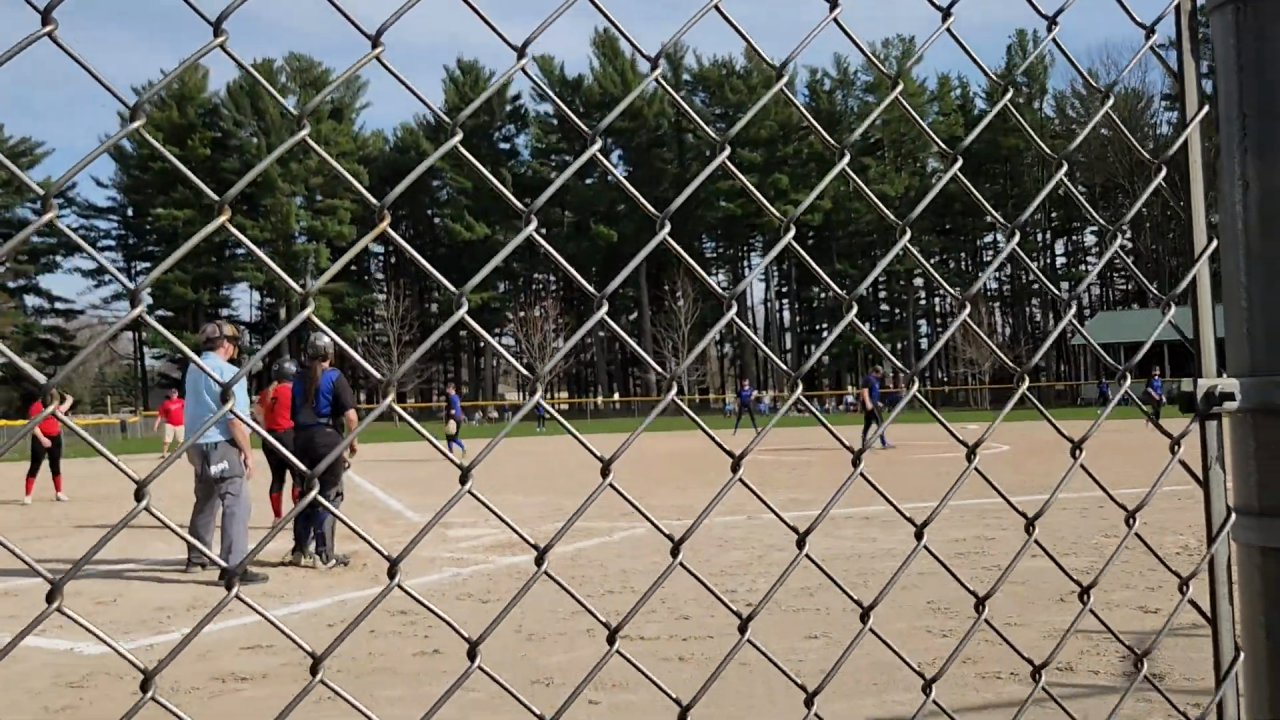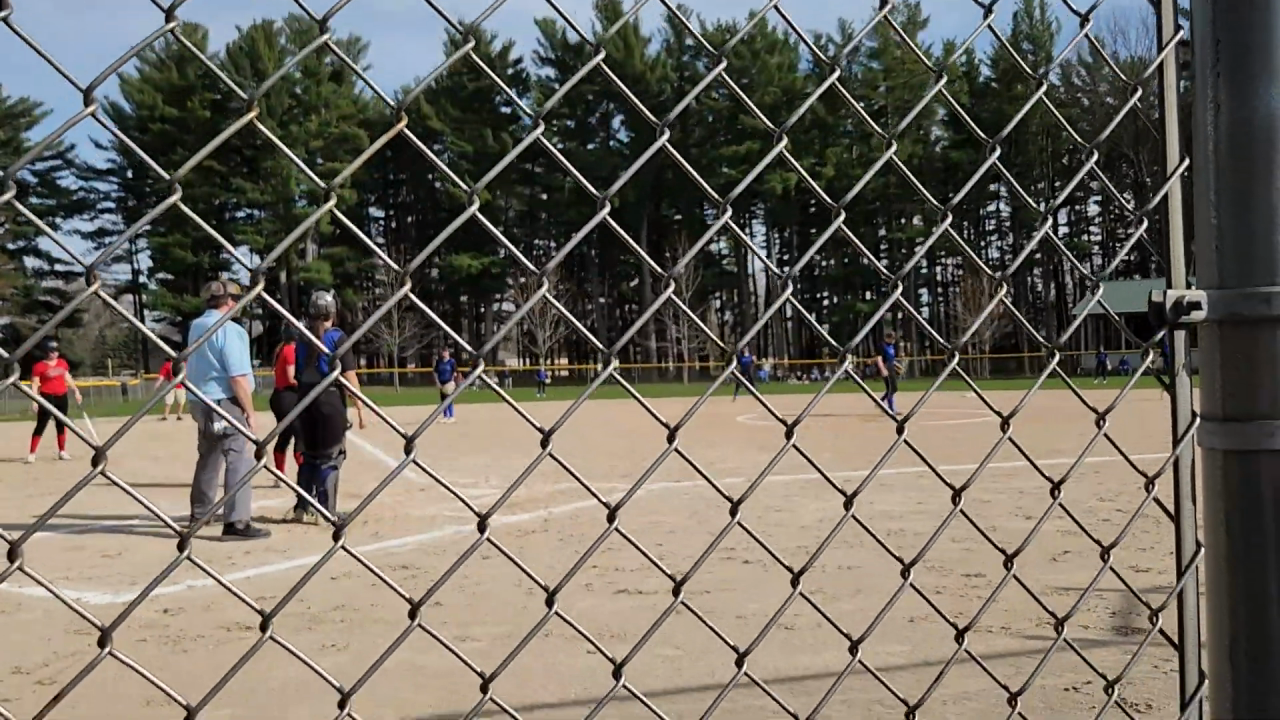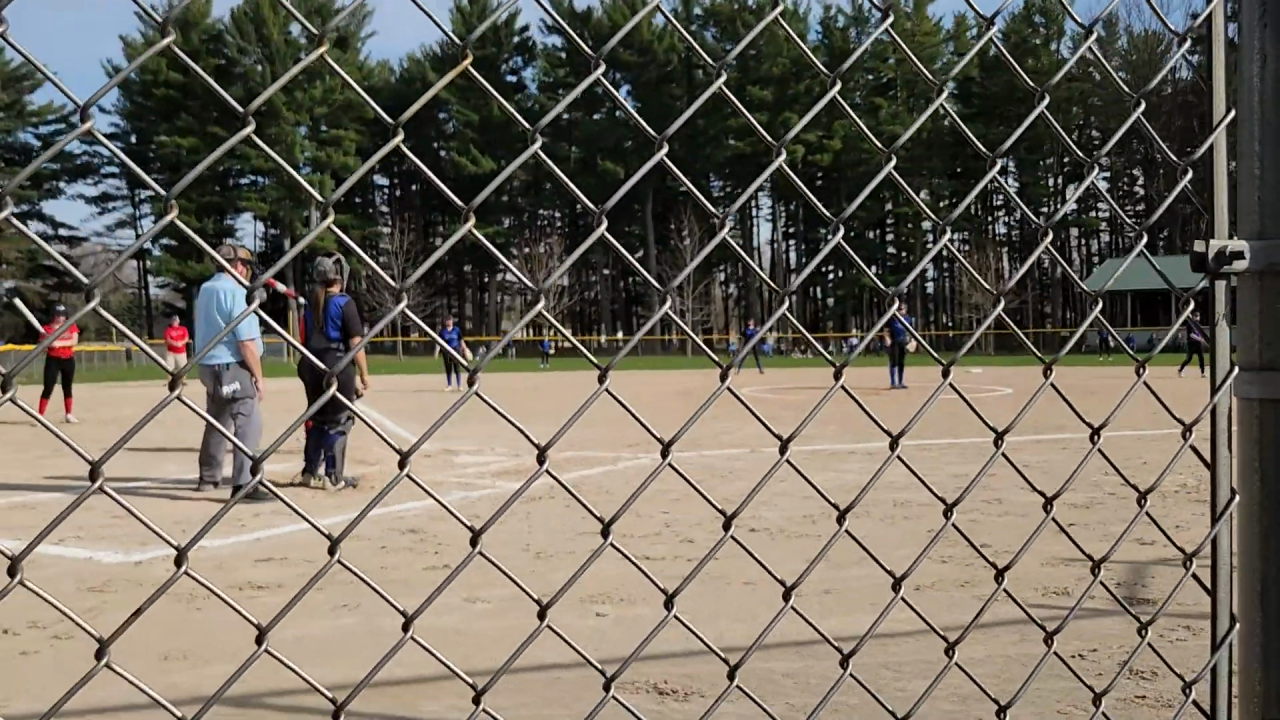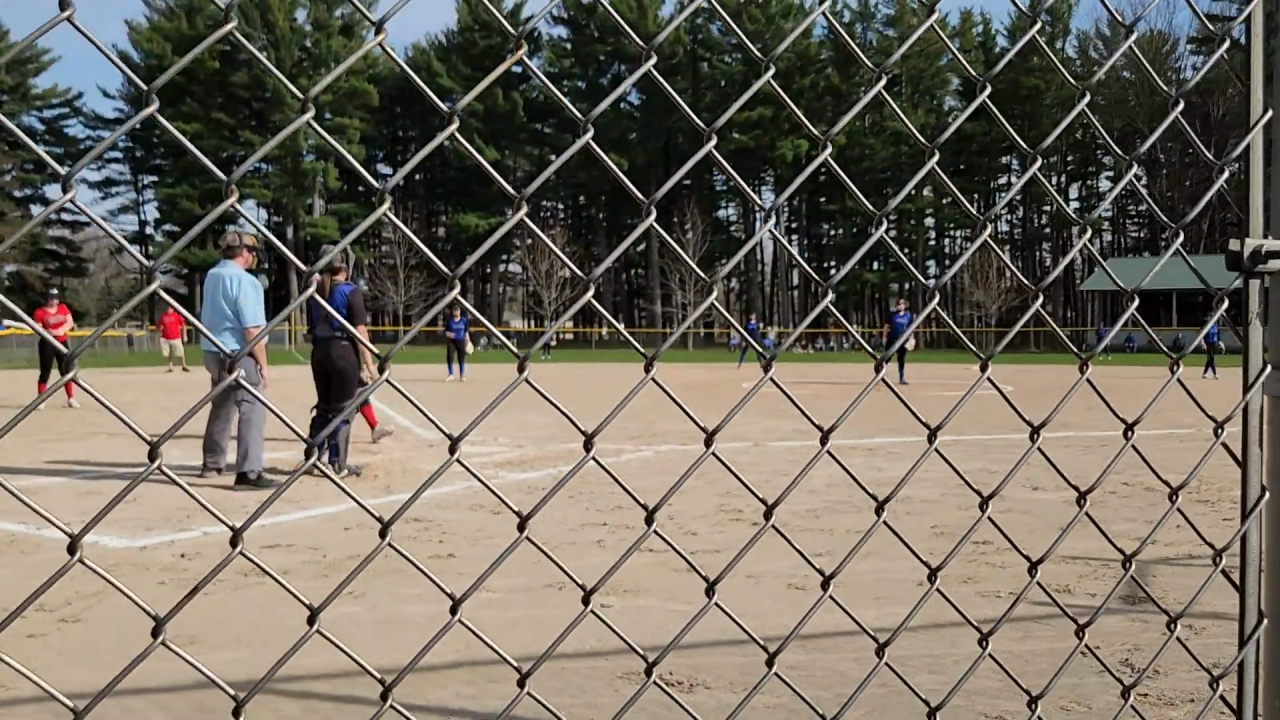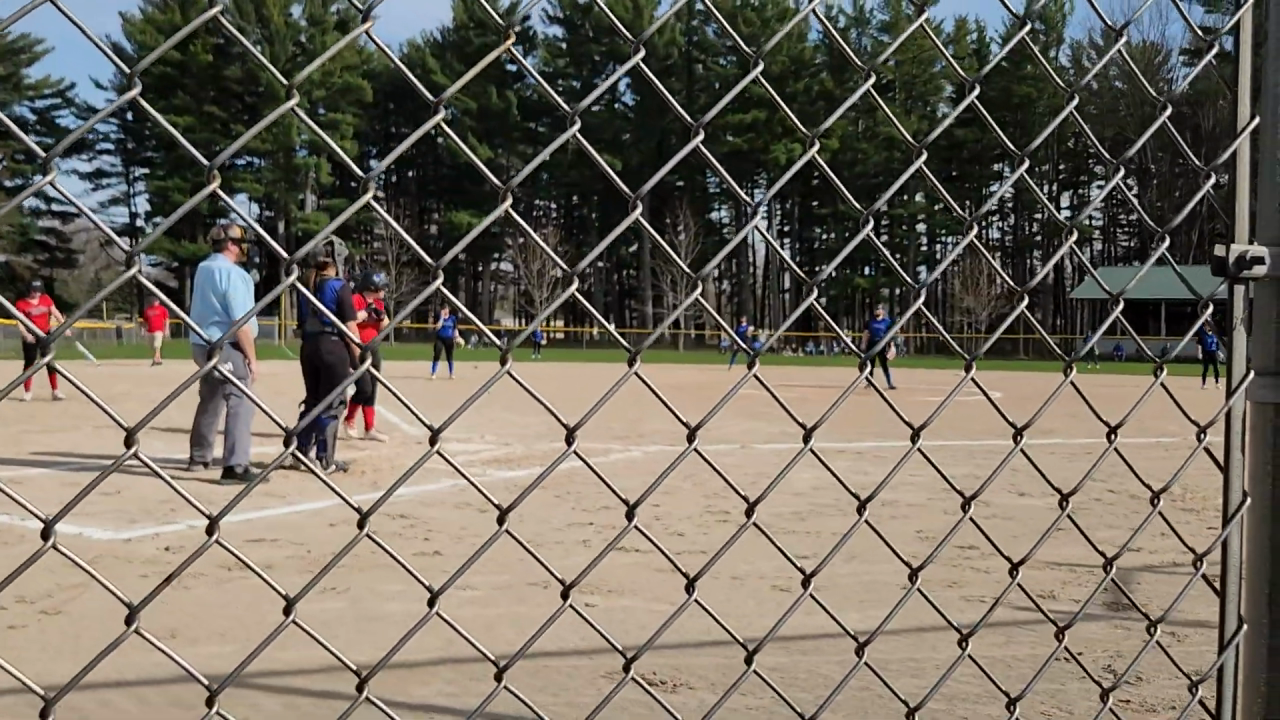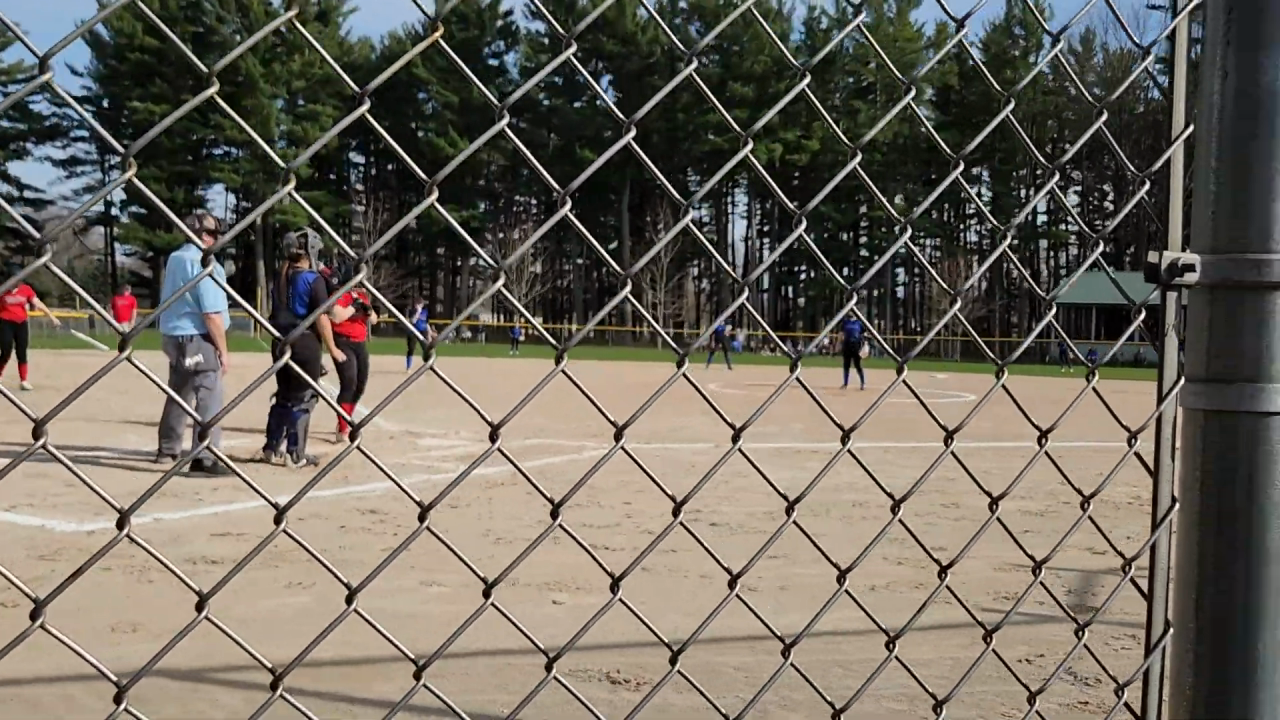
dt=0.4s
person 1, frame 1
left shoulder: (193, 370)
right shoulder: (227, 371)
right elbow: (235, 420)
right wrist: (248, 453)
left hip: (198, 444)
right hip: (220, 446)
left knee: (205, 502)
right knee: (236, 503)
left ankle: (196, 558)
right ankle: (232, 568)
person 1, frame 2
left shoulder: (195, 327)
right shoulder: (230, 330)
right elbow: (238, 377)
right wrist: (250, 411)
left hip: (200, 402)
right hip: (223, 402)
left knee: (208, 459)
right knee: (240, 460)
left ankle: (199, 514)
right ankle: (236, 523)
person 1, frame 3
left shoulder: (204, 290)
right shoulder: (238, 293)
right elbow: (246, 342)
right wrist: (259, 377)
left hip: (208, 365)
right hip: (232, 367)
left knee: (216, 422)
right knee: (248, 424)
left ankle: (208, 477)
right ankle: (244, 486)
person 1, frame 4
left shoulder: (211, 276)
right shoulder: (244, 280)
left elbow: (217, 316)
right elbow: (252, 329)
right wrist: (263, 364)
left hip: (213, 351)
right hip: (237, 354)
left knee: (221, 408)
right knee: (252, 410)
left ankle: (212, 464)
right ankle: (248, 473)
person 1, frame 5
left shoulder: (202, 269)
right shoulder: (234, 273)
right elbow: (241, 324)
right wrist: (252, 358)
left hip: (202, 345)
right hip: (226, 347)
left knee: (209, 402)
right knee: (241, 405)
left ankle: (199, 457)
right ankle: (235, 467)
person 1, frame 6
left shoulder: (173, 260)
right shoulder: (205, 265)
right elbow: (212, 315)
right wrist: (223, 351)
left hip: (173, 336)
right hip: (197, 339)
left knee: (178, 394)
right knee: (210, 398)
left ankle: (167, 449)
right ankle: (203, 461)
person 2, frame 1
left shoulder: (299, 379)
right shoulder: (335, 377)
left elbow: (295, 415)
right elbow: (350, 416)
right wrist: (353, 440)
left hip: (302, 440)
right hip: (327, 438)
right knee: (328, 498)
left ankle: (300, 551)
right ankle: (324, 555)
person 2, frame 2
left shoulder: (302, 339)
right shoulder: (337, 337)
left elbow: (299, 374)
right elbow: (348, 375)
left wrist: (305, 398)
right wrist: (360, 408)
left hip: (305, 398)
right hip: (330, 398)
left knee: (309, 454)
right knee: (330, 456)
left ankle: (302, 508)
right ankle: (327, 512)
person 2, frame 3
left shoulder: (311, 304)
right shoulder: (344, 302)
left elbow: (308, 339)
right elbow: (355, 342)
right wrist: (364, 373)
left hip: (314, 365)
right hip: (339, 364)
left knee: (318, 419)
right knee: (339, 421)
left ankle: (310, 472)
right ankle: (334, 477)
person 2, frame 4
left shoulder: (317, 292)
right shoulder: (350, 291)
left elbow: (313, 328)
right elbow: (359, 331)
right wrist: (368, 363)
left hip: (319, 352)
right hip: (344, 352)
left knee: (324, 407)
right knee: (342, 410)
left ankle: (315, 460)
right ankle: (338, 465)
person 2, frame 5
left shoulder: (307, 286)
right shoulder: (340, 286)
left elbow: (303, 323)
right elbow: (349, 326)
right wrist: (358, 356)
left hip: (308, 347)
right hip: (333, 347)
left knee: (312, 401)
right knee: (331, 405)
left ankle: (302, 454)
right ankle: (325, 460)
person 2, frame 6
left shoulder: (280, 279)
right shoulder: (313, 279)
left elbow: (276, 315)
right elbow: (321, 319)
right wrist: (332, 349)
left hip: (281, 340)
right hip: (305, 341)
left knee: (284, 395)
right knee: (302, 399)
left ankle: (272, 449)
right ankle: (295, 454)
